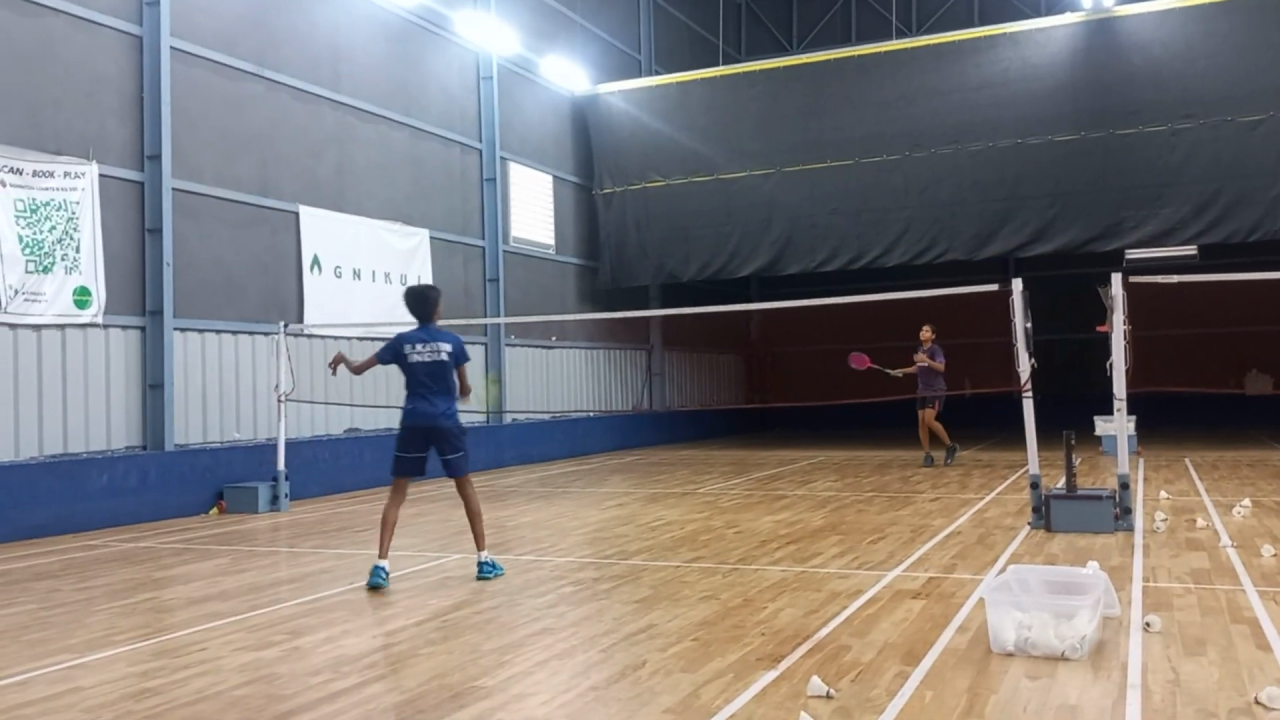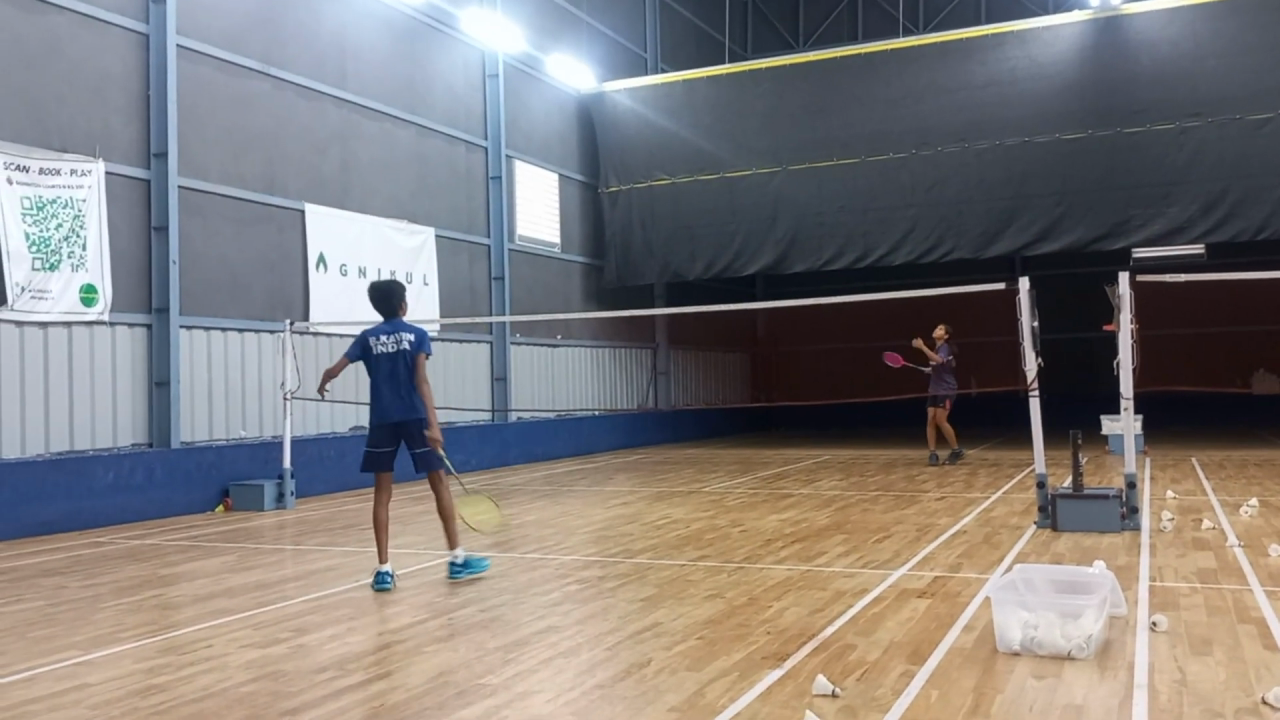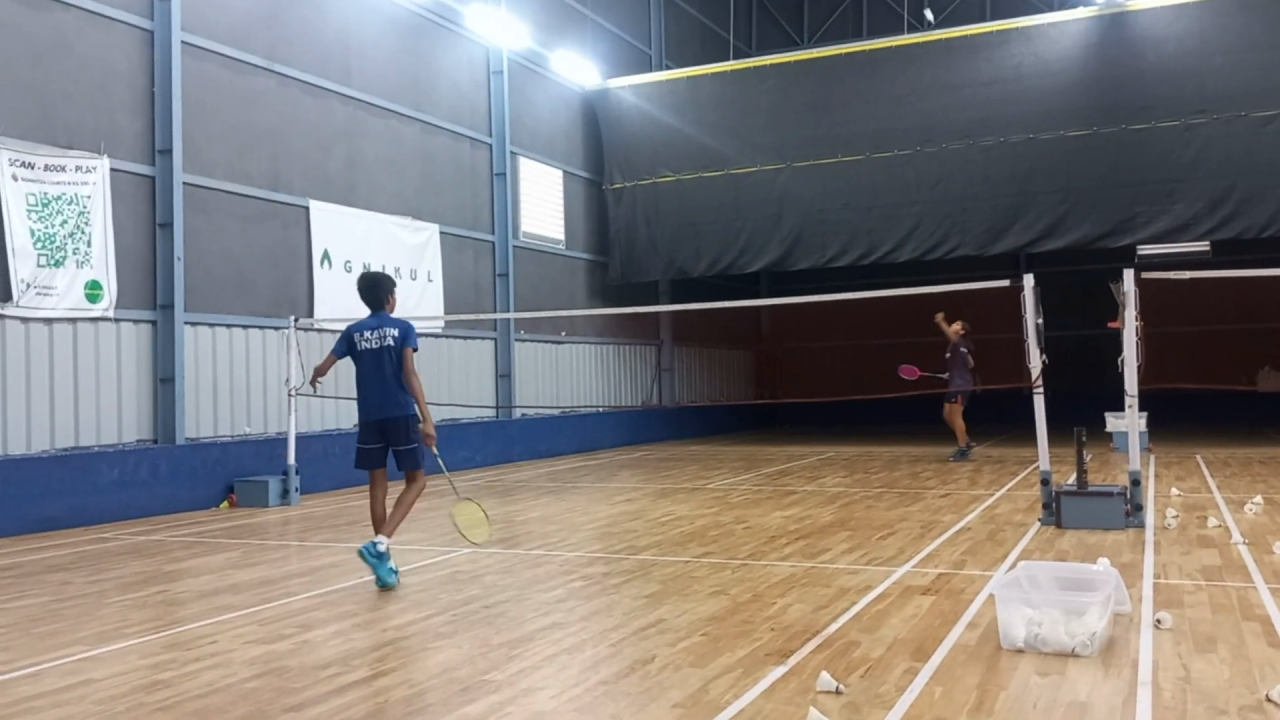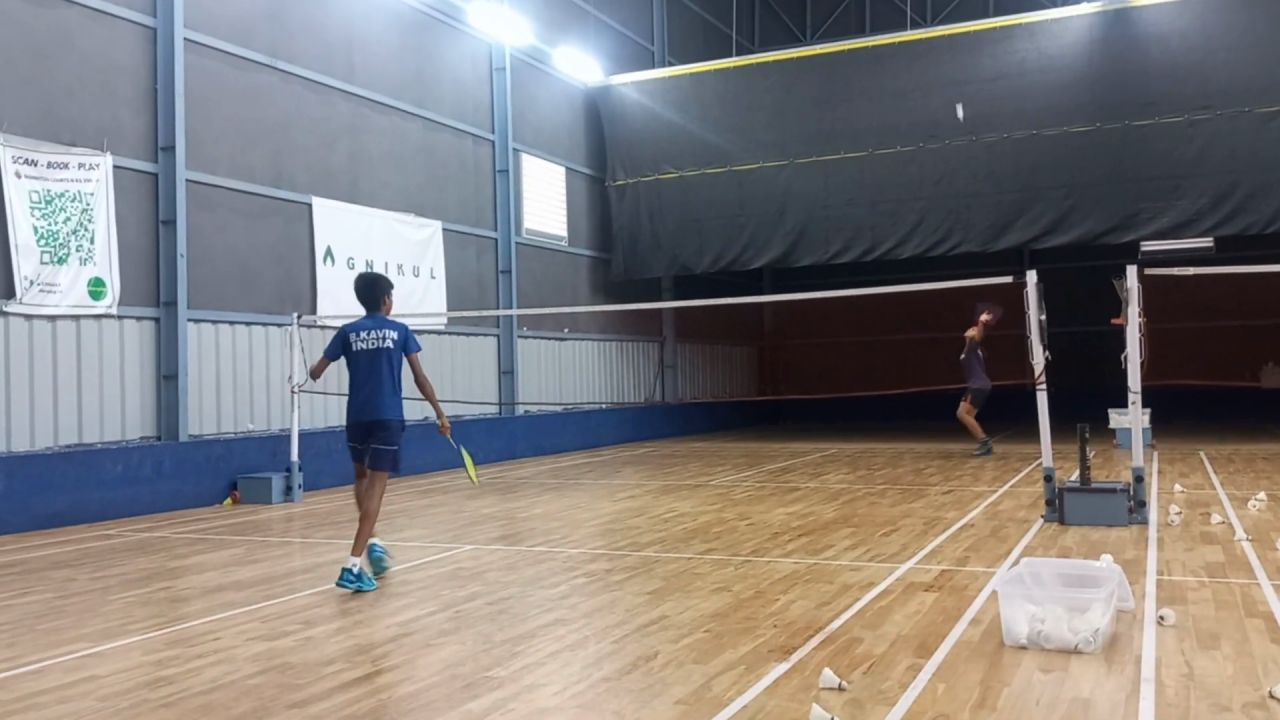
dt=0.3s
person 1, frame 1
left shoulder: (401, 342)
right shoulder: (451, 342)
left elbow: (358, 369)
right elbow: (463, 388)
left wrist: (342, 359)
right wrist: (460, 396)
left hip: (413, 424)
right hip: (446, 422)
left knee: (397, 494)
right knee: (466, 489)
left ankle: (381, 565)
right ankle: (484, 560)
person 1, frame 2
left shoulder: (367, 337)
right shoulder: (417, 334)
left elbow: (333, 371)
right elbow: (421, 378)
left wrist: (323, 381)
right wrist: (433, 423)
left hip: (382, 420)
right hip: (414, 417)
left knee: (382, 492)
right knee: (439, 483)
left ankle: (383, 569)
right ankle: (457, 558)
person 1, frame 3
left shoulder: (353, 331)
right shoulder: (403, 328)
left elbow: (322, 369)
right elbow: (409, 374)
left wrist: (314, 376)
right wrist: (426, 418)
left hip: (369, 417)
right hip: (399, 414)
left knee: (378, 488)
right knee: (416, 481)
left ankle: (386, 564)
right ankle: (380, 543)
person 1, frame 4
left shoulder: (348, 332)
right shoulder: (400, 331)
left elbow: (316, 372)
right elbow: (419, 378)
left wrist: (313, 372)
right wrist: (440, 413)
left hip: (357, 416)
right hip: (388, 416)
left knee: (362, 476)
right knee: (375, 487)
left ankle: (373, 543)
right ankle: (352, 567)
